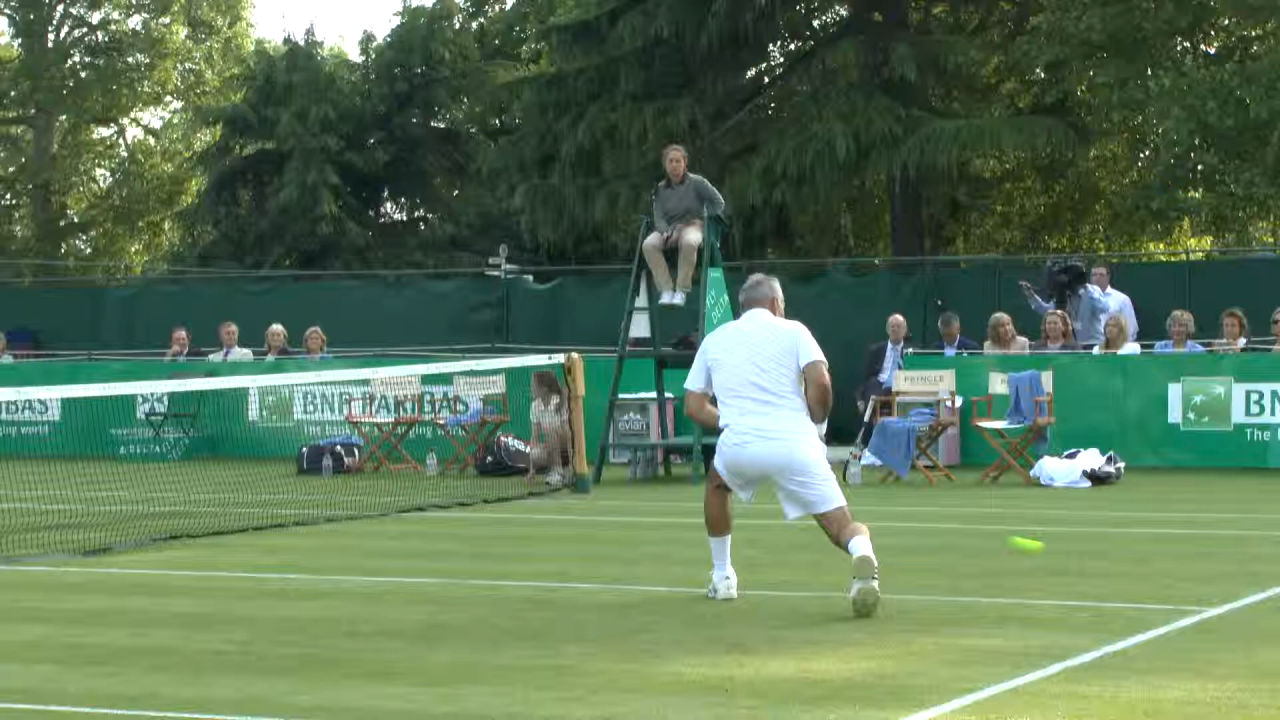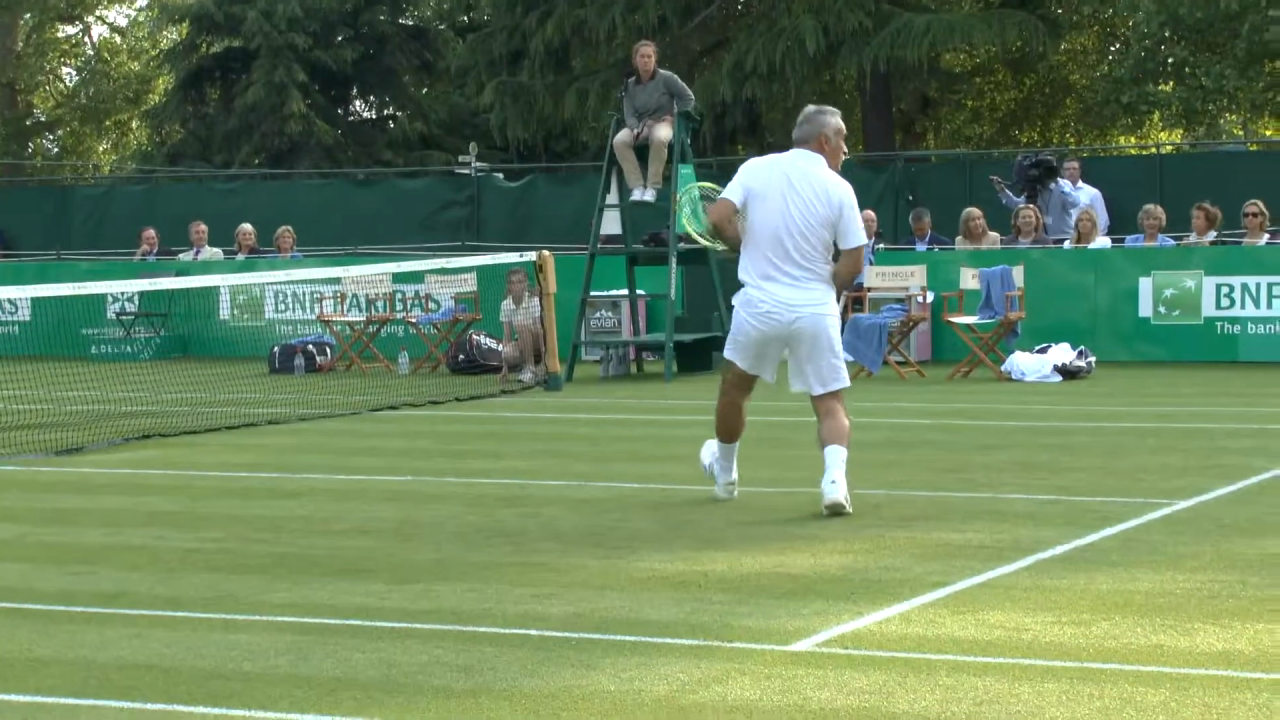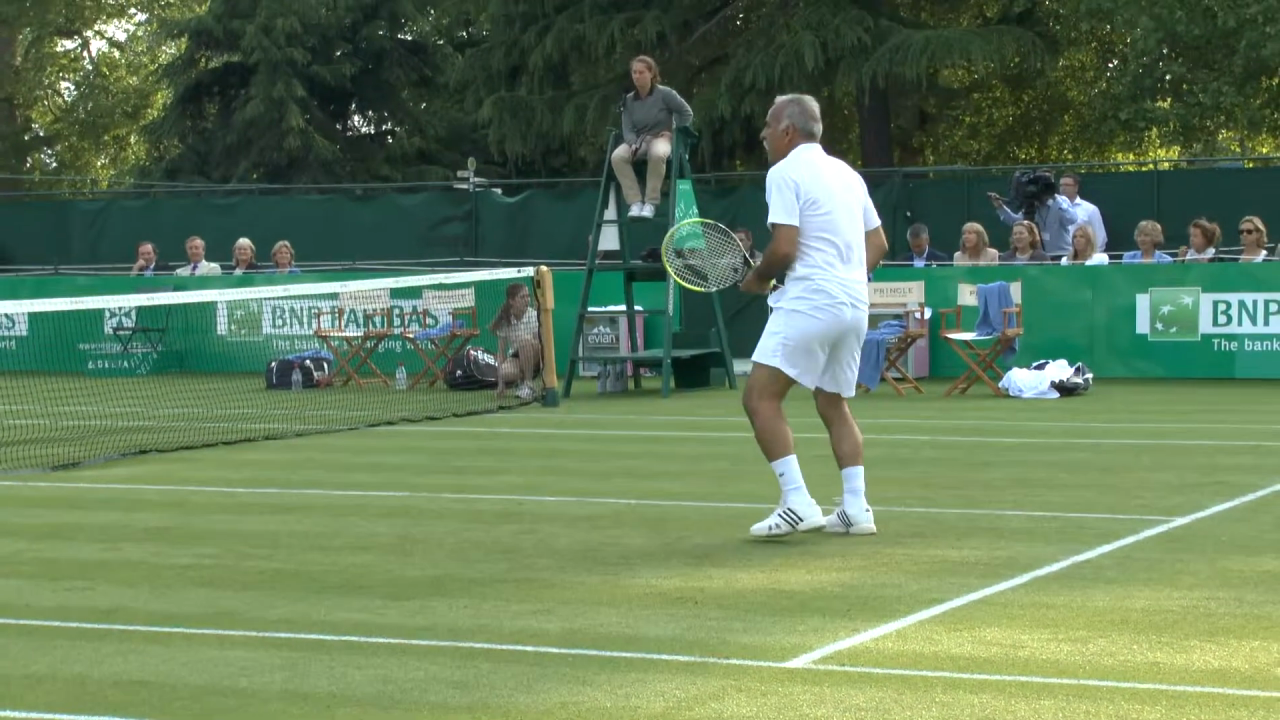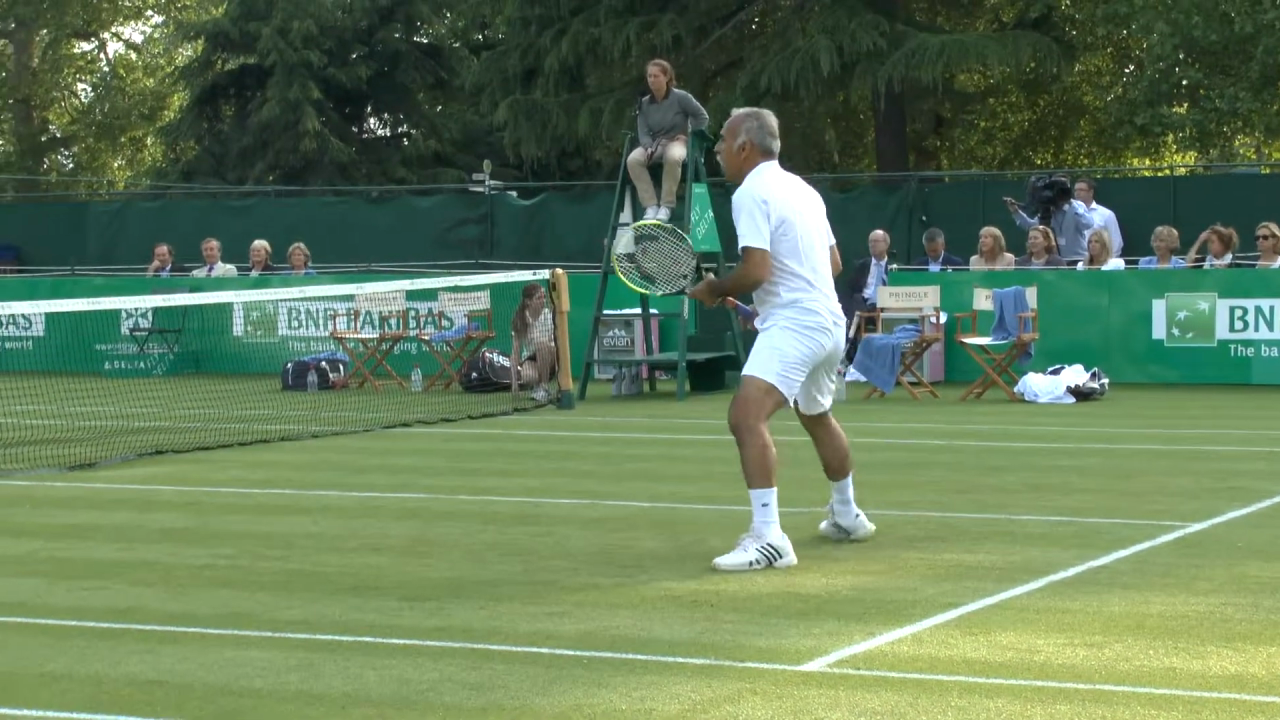
dt=0.5s
person 1, frame 1
left shoulder: (714, 340)
right shoulder: (792, 330)
left elbow: (693, 407)
right elbow: (820, 382)
right wrist: (816, 424)
left hip: (740, 444)
right hip: (794, 443)
left knee: (716, 485)
right knee: (845, 526)
left ankle: (722, 576)
right ankle: (862, 553)
person 1, frame 2
left shoulder: (756, 167)
right shoulder: (839, 189)
left elbow: (718, 218)
right elbow: (853, 266)
left wrist: (746, 244)
left hip: (758, 305)
right hip: (814, 310)
left knee: (733, 389)
right knee: (831, 407)
left ankle: (724, 471)
right ankle: (835, 479)
person 1, frame 3
left shoulder: (785, 172)
right shoulder: (848, 174)
left elbow: (784, 249)
right elbow: (878, 245)
left wrist: (758, 276)
left hip: (810, 303)
right hip: (853, 306)
left knee: (758, 396)
right knee: (832, 405)
left ankle: (798, 503)
right ankle: (855, 509)
person 1, frame 4
left shoulder: (751, 193)
right shoulder: (802, 188)
left elbow: (755, 272)
right elbow: (834, 263)
left wrist: (713, 289)
left hip: (793, 326)
right hip: (826, 324)
left knee: (746, 417)
right knee: (817, 418)
left ankle: (769, 538)
right ankle: (847, 515)
